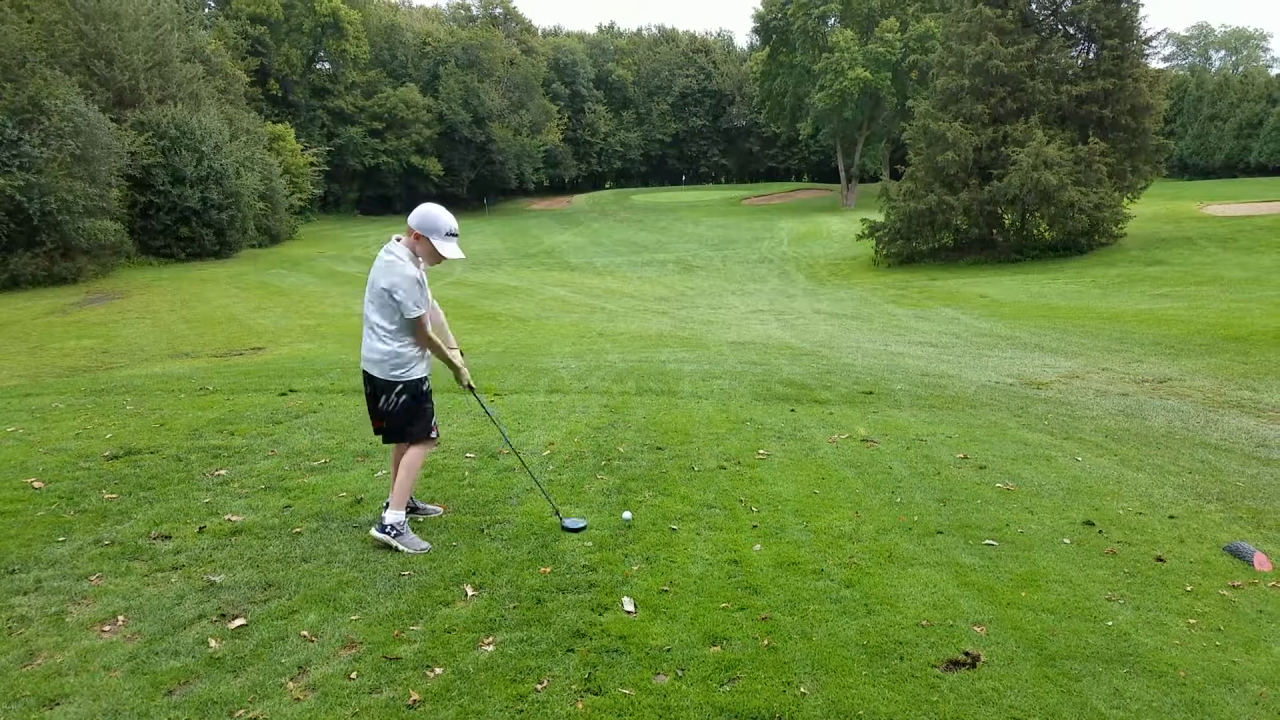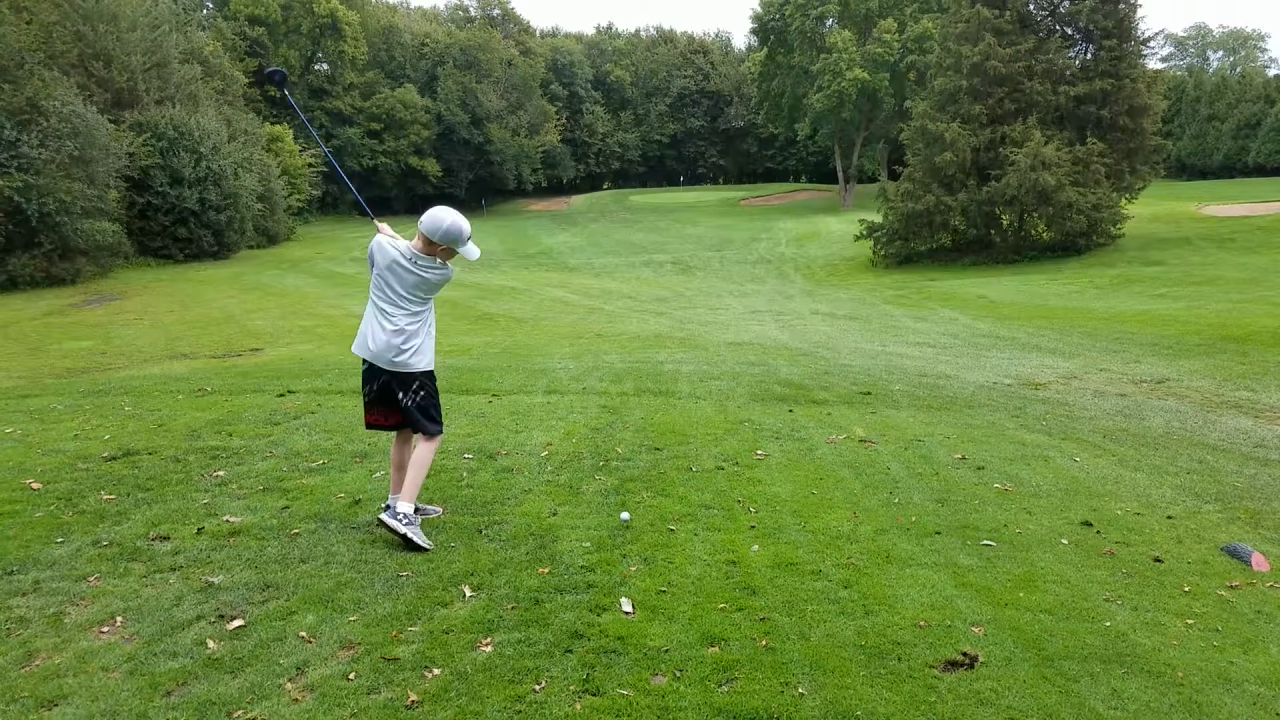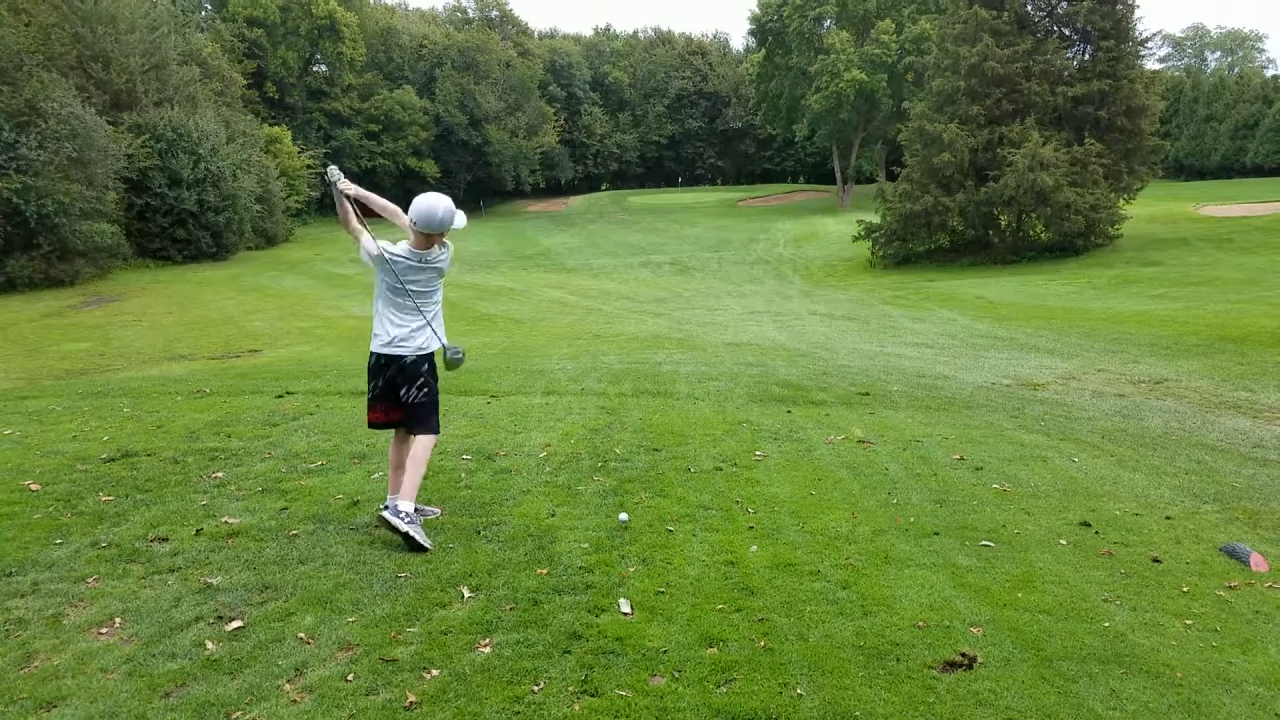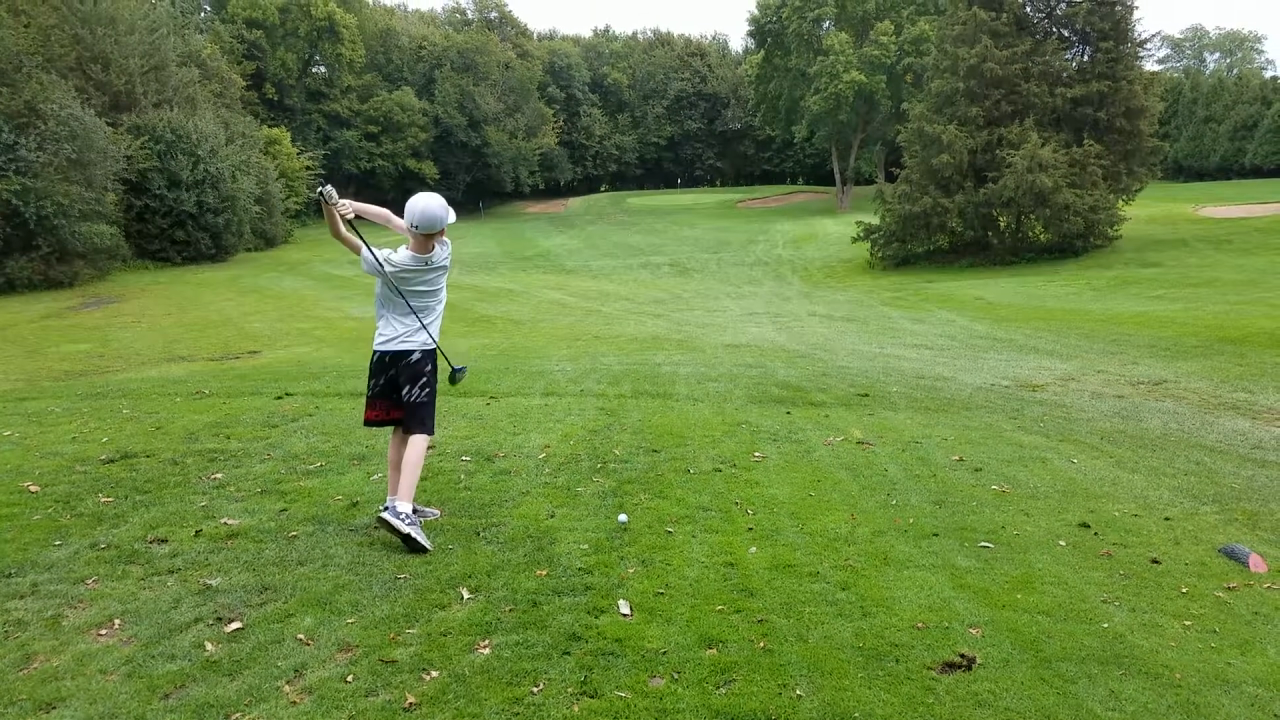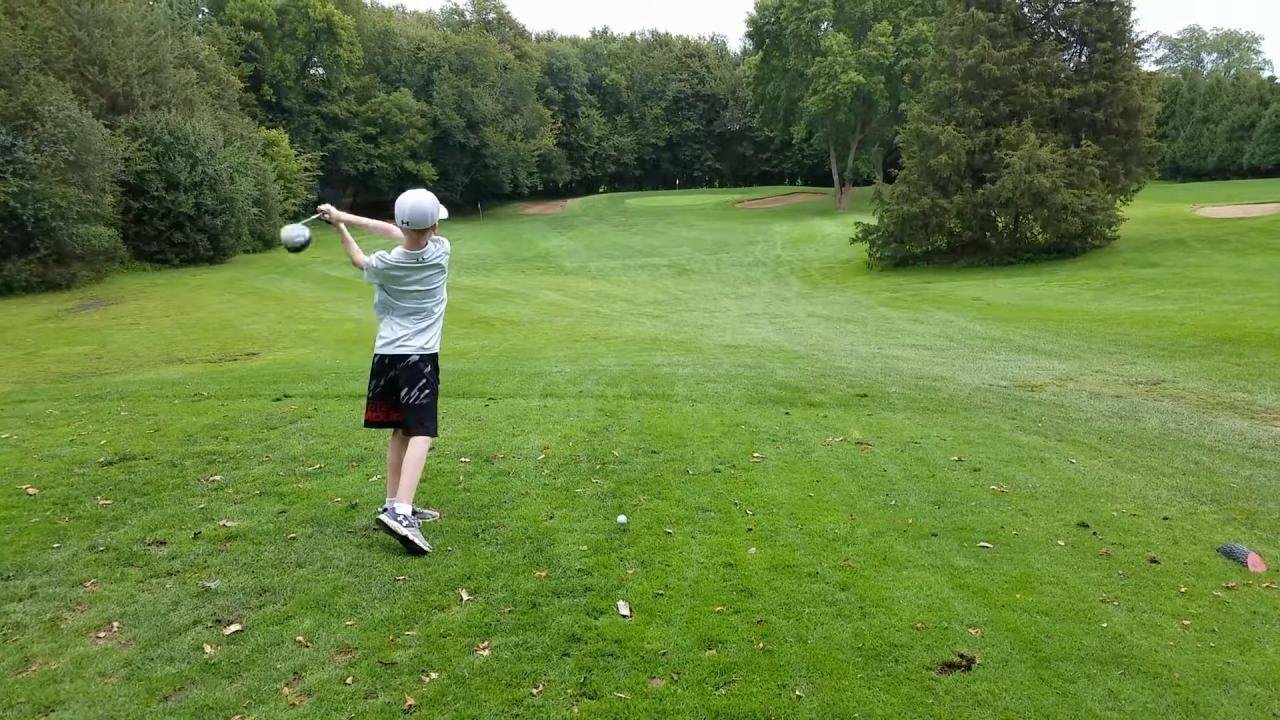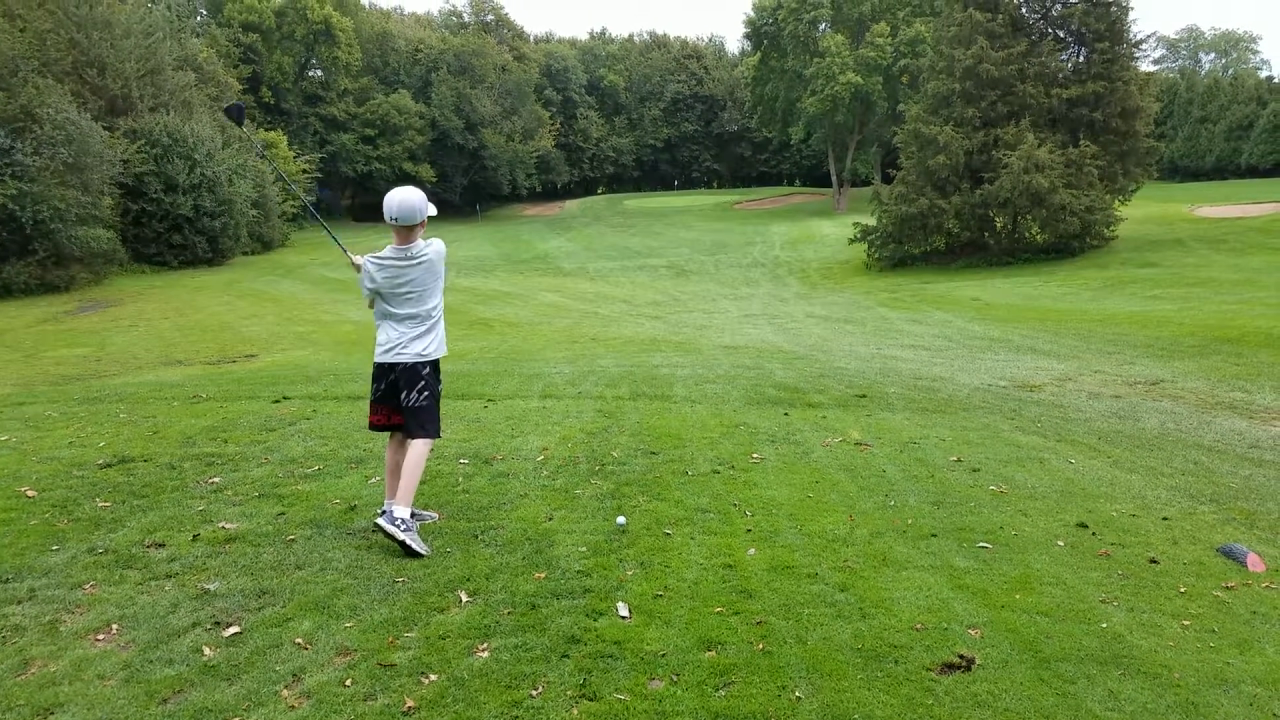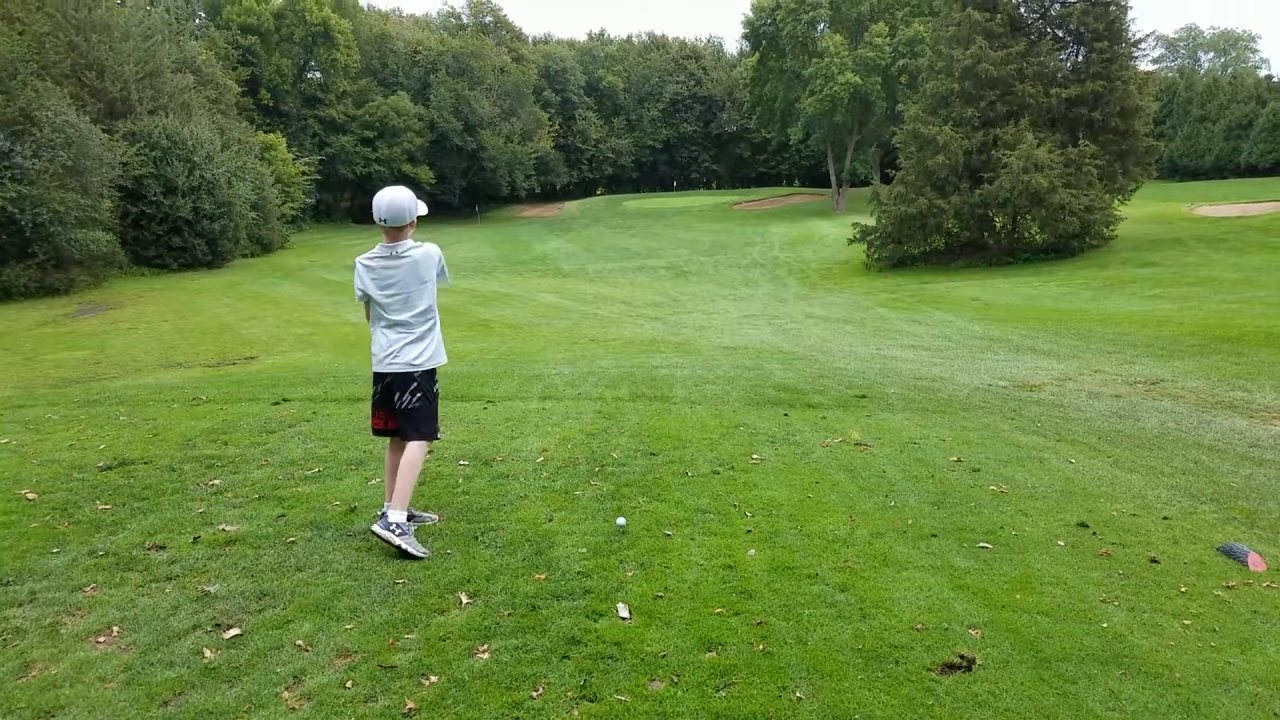
dt=0.2s
person 1, frame 1
left shoulder: (395, 250)
right shoulder: (401, 269)
left elbow: (430, 305)
right elbow: (424, 334)
left wrist: (453, 347)
right wrist: (455, 365)
left hip: (382, 363)
right hip: (397, 368)
left knee: (412, 434)
right knee: (422, 438)
left ankle: (399, 499)
right ankle: (392, 523)
person 1, frame 2
left shoulder: (382, 247)
right shoulder: (440, 273)
left wrist: (386, 231)
left hip: (376, 358)
right hip: (412, 363)
left knee: (405, 428)
right knee: (429, 434)
left ankle: (398, 501)
right ankle: (402, 511)
person 1, frame 3
left shoulder: (385, 256)
right shoulder: (442, 255)
left elbow: (352, 227)
right elbow: (399, 217)
left wrist: (342, 192)
right wrist: (358, 191)
left hip: (383, 352)
right hip: (417, 356)
left knee: (402, 428)
right knee: (425, 431)
left ankle: (397, 500)
right ankle: (403, 509)
person 1, frame 4
left shoulder: (387, 264)
right shoulder: (444, 252)
left elbow: (339, 234)
right elbow: (390, 218)
left wrist: (331, 204)
right wrist: (353, 205)
left hip: (385, 352)
right hip: (419, 354)
left knee: (401, 428)
right knee: (419, 432)
left ankle: (396, 502)
right ankle: (401, 510)
person 1, frame 5
left shoulder: (384, 265)
right shoulder: (441, 250)
left elbow: (358, 259)
right elbow: (395, 233)
left wrist: (340, 222)
right wrist: (344, 215)
left hip: (386, 354)
right hip: (421, 356)
left knee: (401, 430)
right knee: (421, 434)
left ankle: (395, 503)
right ankle: (400, 511)
person 1, frame 6
left shoulder: (373, 267)
right shoulder: (436, 251)
left hip: (386, 358)
right hip: (422, 359)
left knee: (399, 433)
right knee: (422, 436)
left ankle: (393, 505)
right ankle: (398, 515)
person 1, frame 7
left shoulder: (364, 266)
right shoulder: (430, 255)
left elbow: (370, 318)
left hip: (384, 362)
right hip: (419, 363)
left knee: (398, 437)
right knee: (418, 439)
left ankle: (395, 508)
right ankle: (394, 520)
